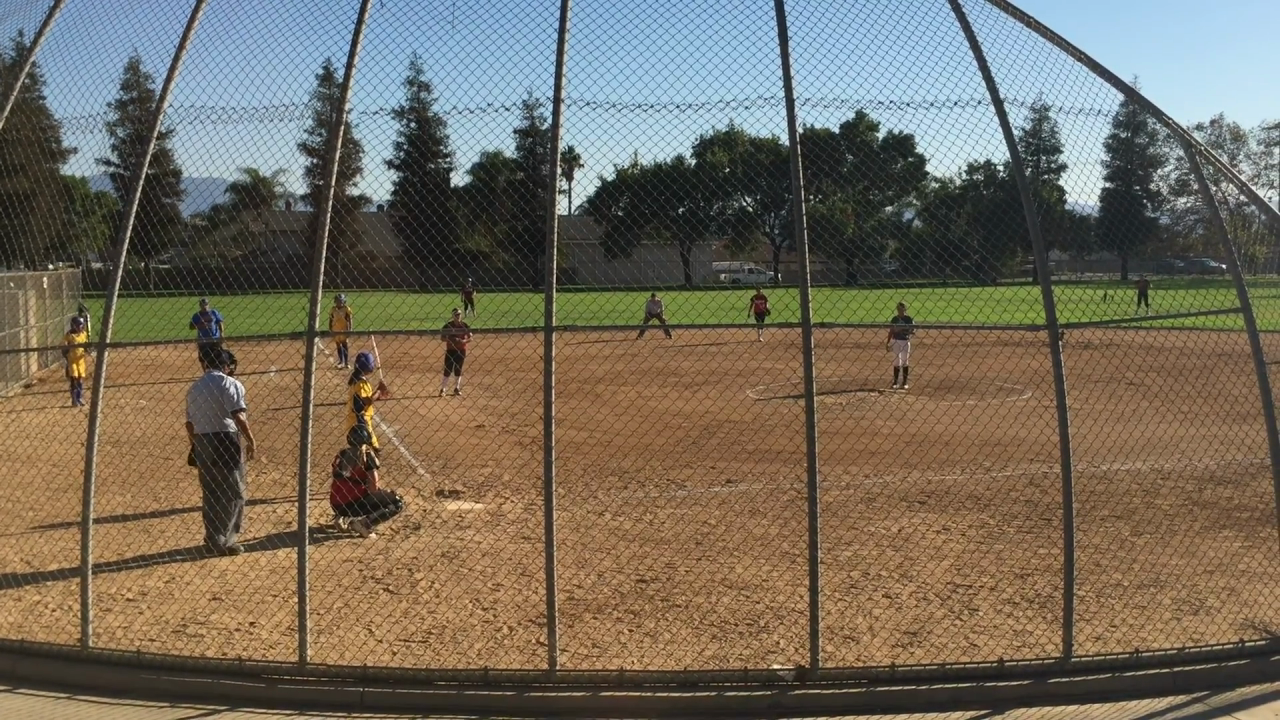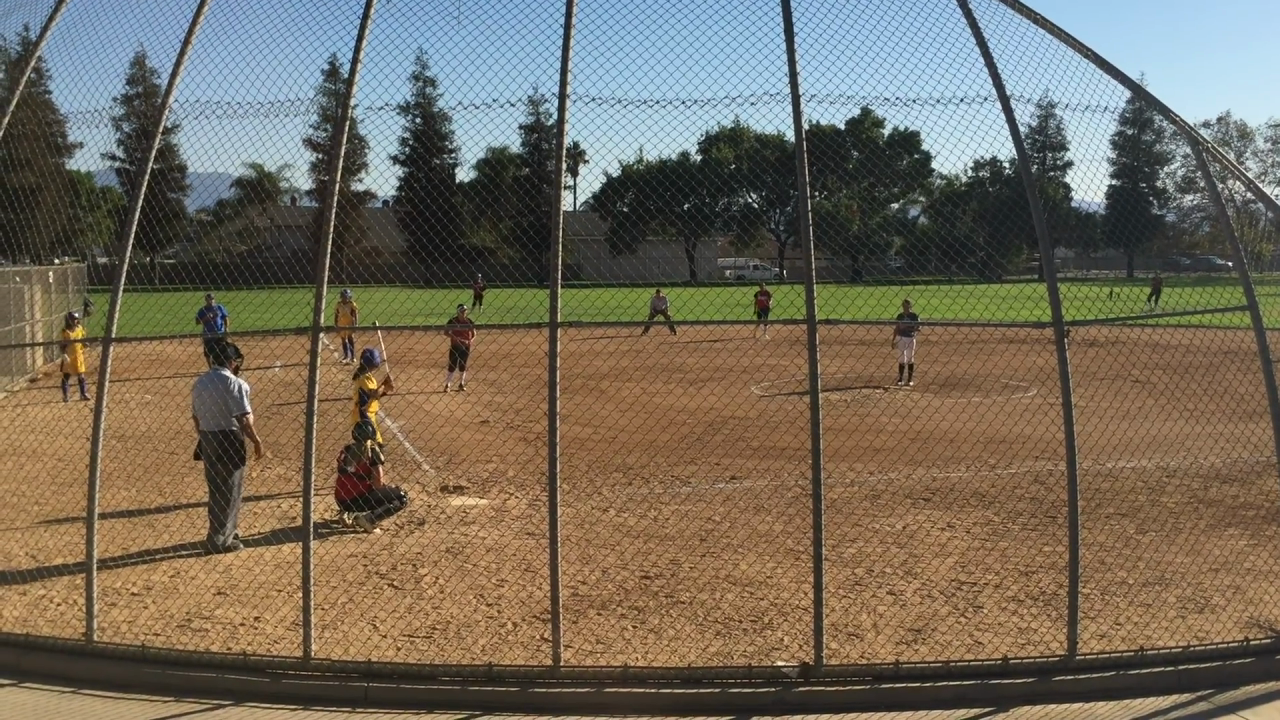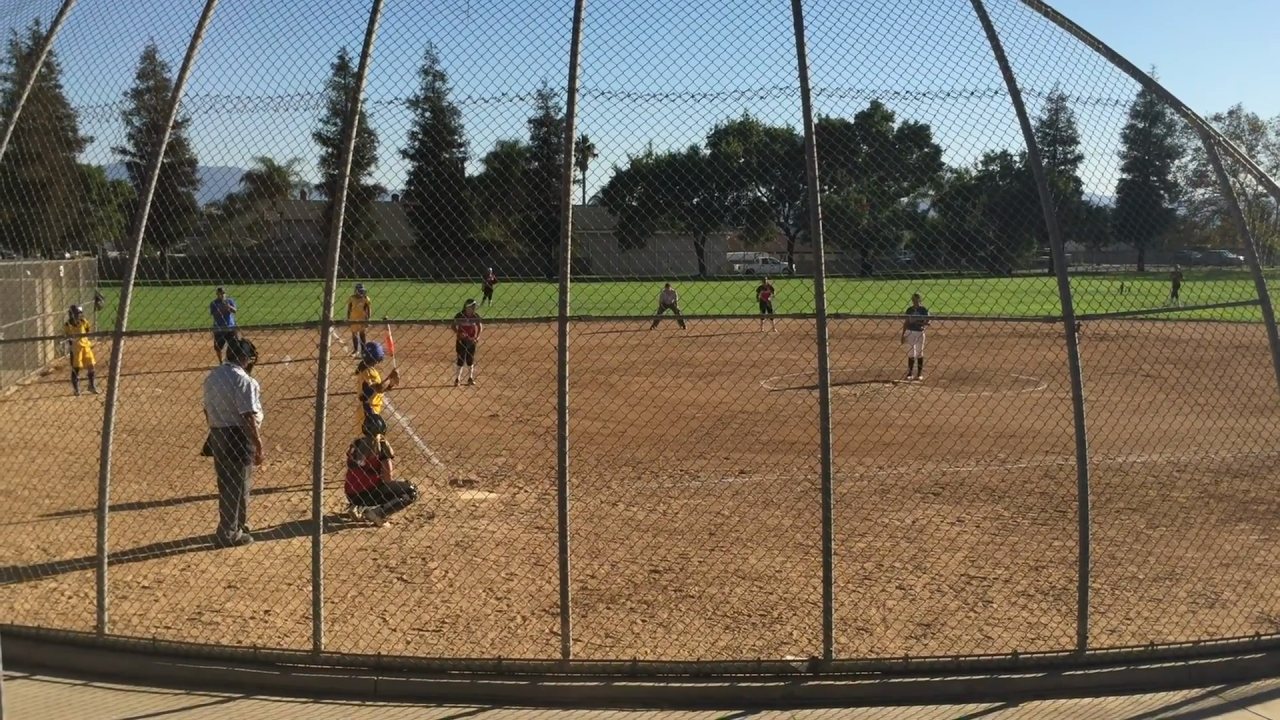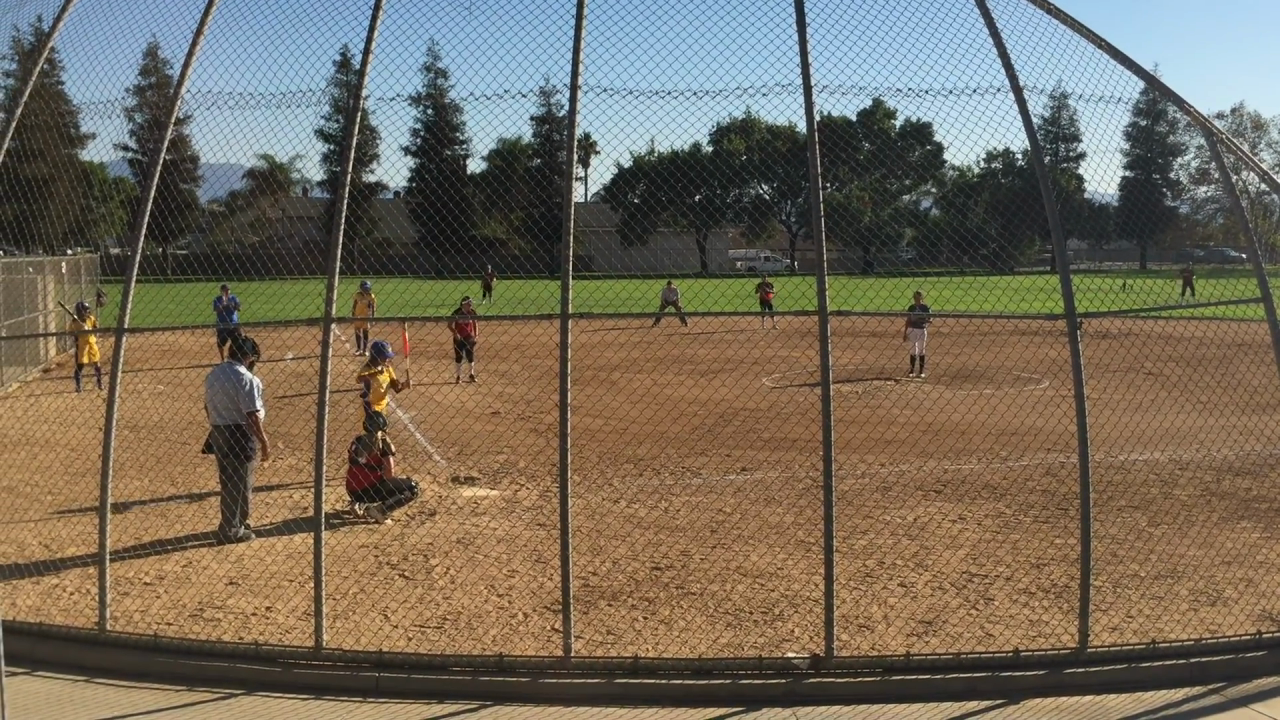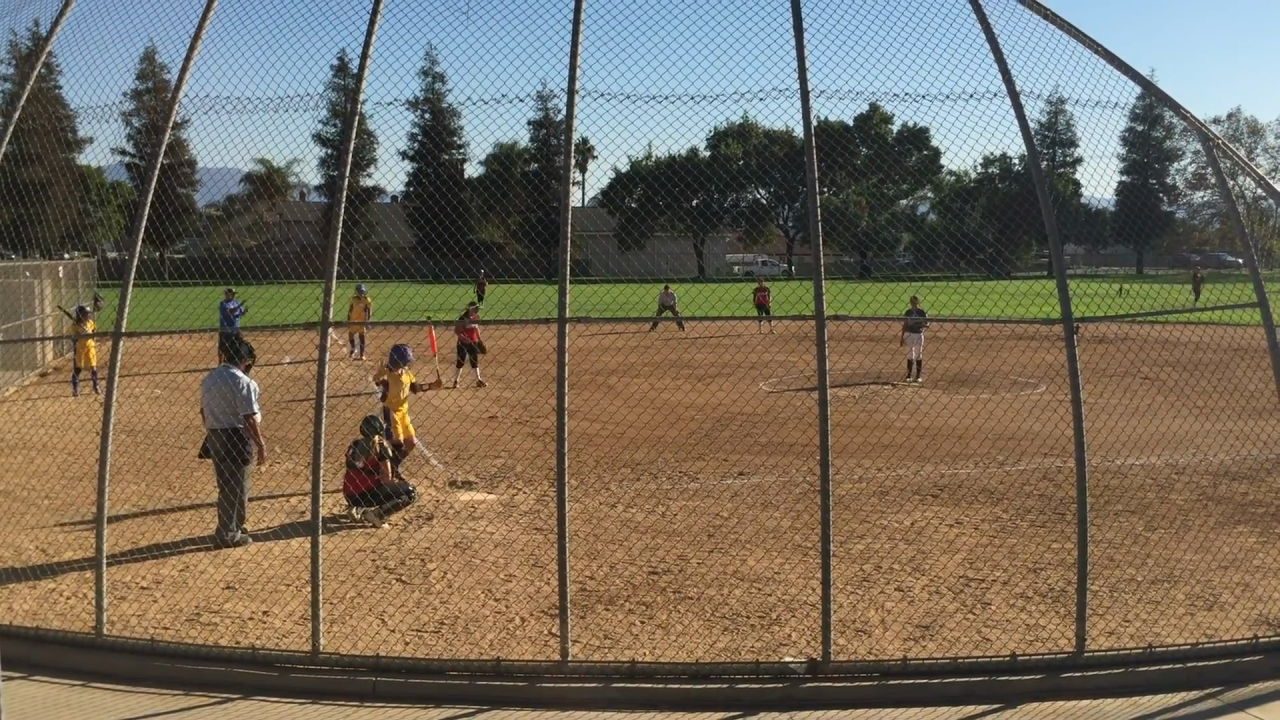
dt=0.5s
person 1, frame 1
left shoulder: (195, 388)
right shoulder: (229, 384)
left elbow: (189, 423)
right elbow: (238, 415)
left wrist: (196, 447)
right wrist: (251, 440)
left hip: (201, 444)
right hip: (225, 442)
left knee: (210, 494)
right knee: (233, 493)
left ankle: (213, 537)
right ankle: (224, 539)
person 1, frame 2
left shoulder: (200, 383)
right shoulder: (234, 383)
left elbow: (196, 416)
right elbow: (242, 418)
right wrist: (256, 441)
left hip: (207, 440)
right hip: (229, 440)
left knee: (216, 490)
right knee: (230, 492)
left ankle: (218, 533)
right ankle: (221, 539)
person 1, frame 3
left shoulder: (212, 376)
right shoulder: (244, 380)
left elbow: (208, 410)
right elbow: (248, 417)
right wrist: (258, 444)
left hip: (217, 435)
right hip: (238, 437)
left knee: (226, 484)
right knee: (238, 486)
left ankle: (230, 527)
right ankle: (231, 533)
person 1, frame 4
left shoulder: (213, 374)
right shoulder: (246, 379)
left elbow: (208, 407)
right elbow: (252, 415)
right wrist: (264, 441)
left hip: (218, 434)
right hip: (239, 434)
left knee: (228, 482)
right knee: (240, 483)
left ankle: (230, 524)
right ankle: (233, 530)
person 1, frame 5
left shoulder: (210, 378)
right shoulder: (242, 381)
left elbow: (204, 411)
right elbow: (249, 417)
right wrist: (260, 444)
left hip: (214, 437)
right hip: (236, 438)
left knee: (225, 485)
right knee: (236, 487)
left ankle: (228, 528)
right ankle: (229, 534)
